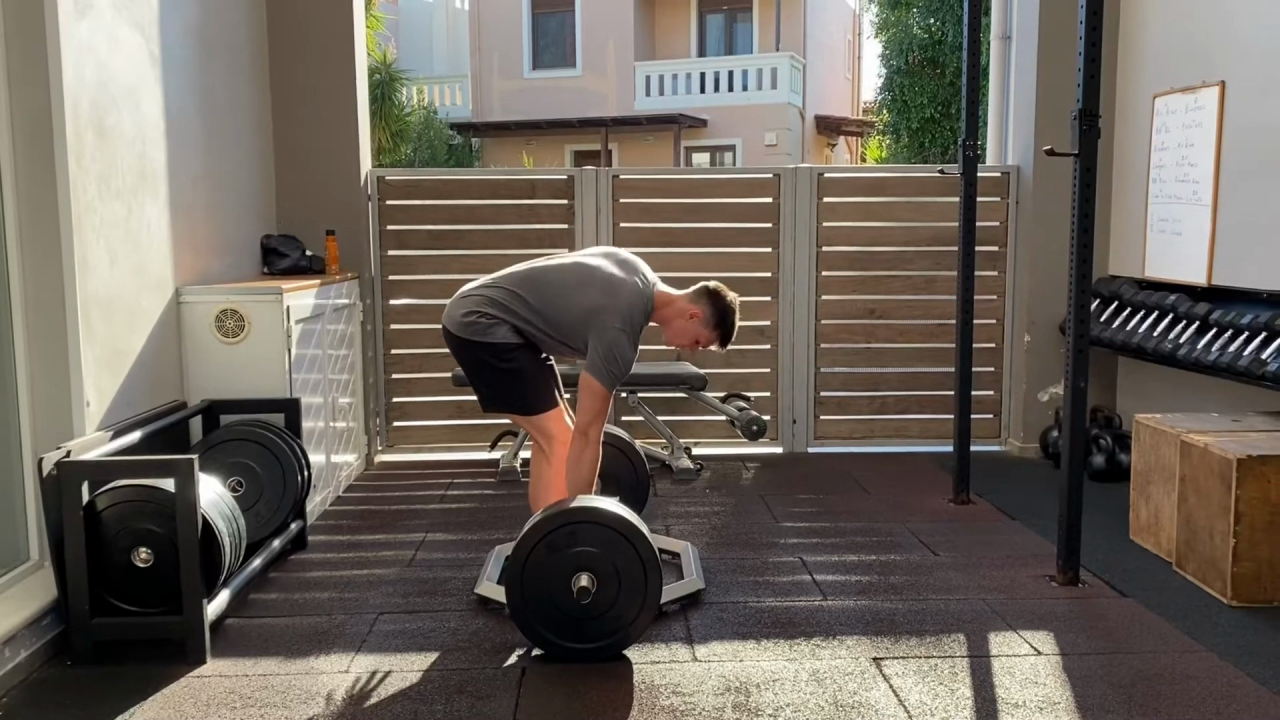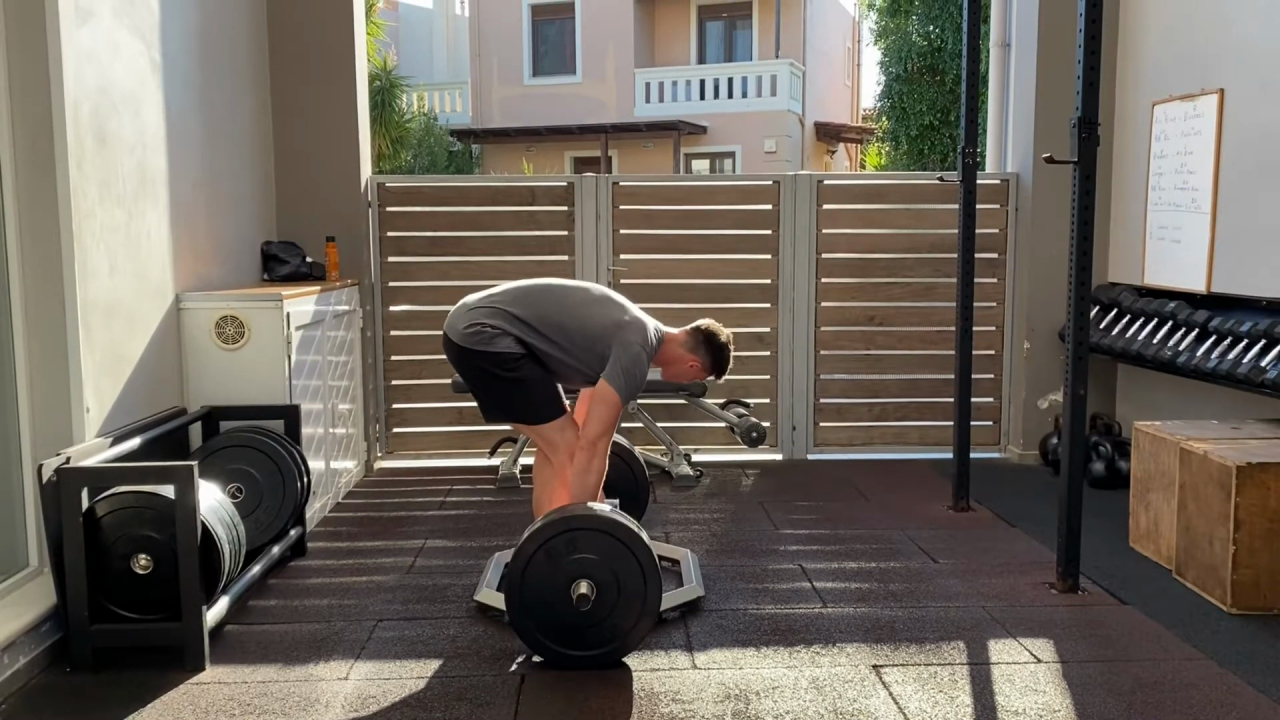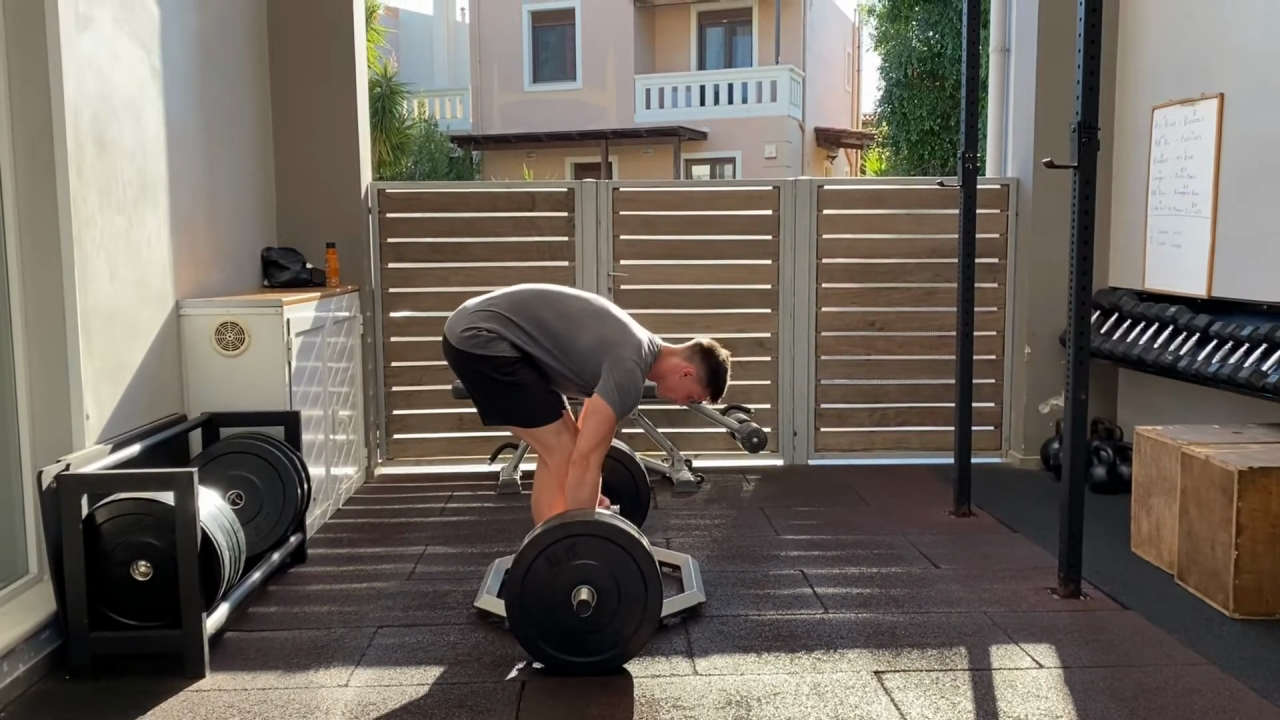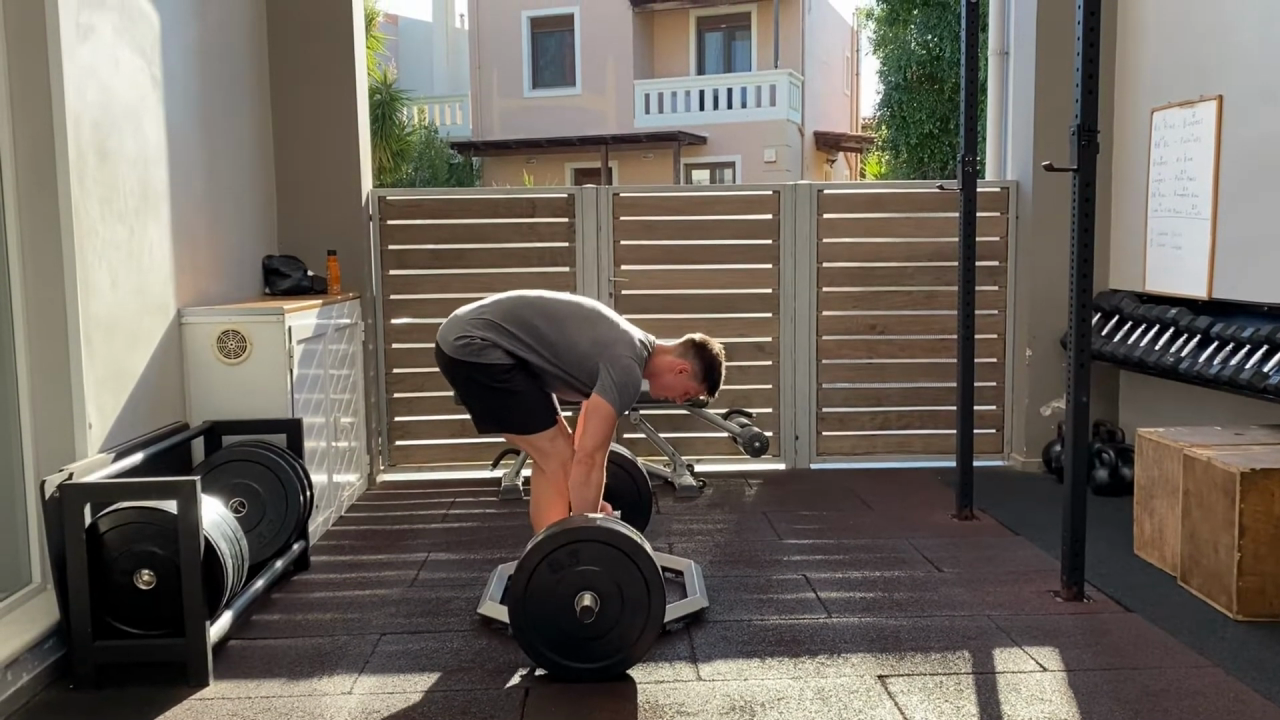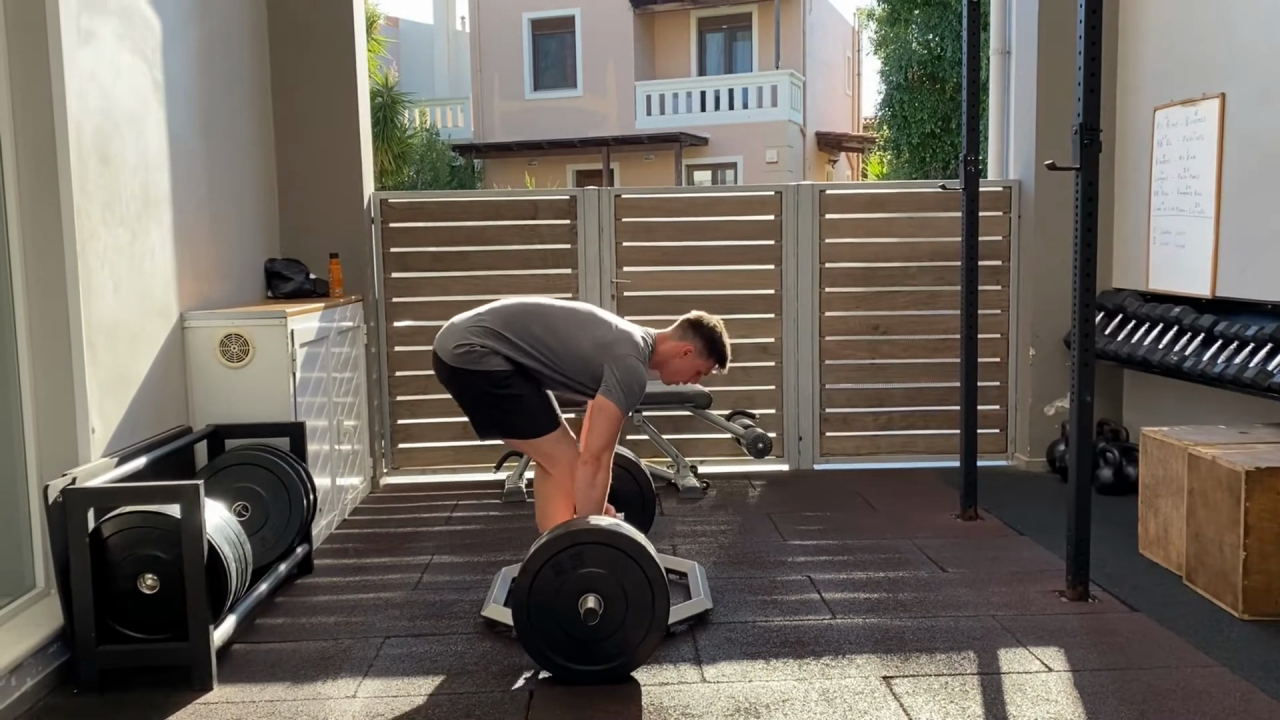
dt=1s
person 1, frame 1
left shoulder: (638, 273)
right shoulder: (618, 331)
right elbow: (587, 434)
left hip: (481, 314)
right hip: (480, 323)
left knee: (553, 436)
right knee: (559, 440)
person 1, frame 2
left shoulder: (633, 333)
right shoulder: (635, 353)
left elbow: (585, 428)
right elbow: (593, 445)
left wrist: (587, 492)
left hip: (476, 326)
right hip: (481, 333)
left knee: (556, 442)
right knee: (564, 448)
person 1, frame 3
left shoulder: (636, 348)
right shoulder: (629, 368)
right elbow: (584, 459)
left wrist: (588, 495)
left hip: (480, 331)
right hip: (480, 337)
left knee: (560, 447)
right knee: (562, 453)
person 1, frame 4
left shoulder: (628, 347)
right shoulder: (626, 367)
left elbow: (586, 442)
right elbow: (588, 458)
left wrist: (590, 505)
left hip: (473, 341)
right hip: (472, 345)
left knee: (556, 453)
right knee: (557, 457)
person 1, frame 5
left shoulder: (628, 344)
right shoulder: (630, 366)
left elbow: (592, 447)
right elbow: (594, 459)
left wrist: (594, 506)
left hip: (470, 346)
right hip: (471, 352)
left knee: (559, 455)
right knee: (561, 461)
